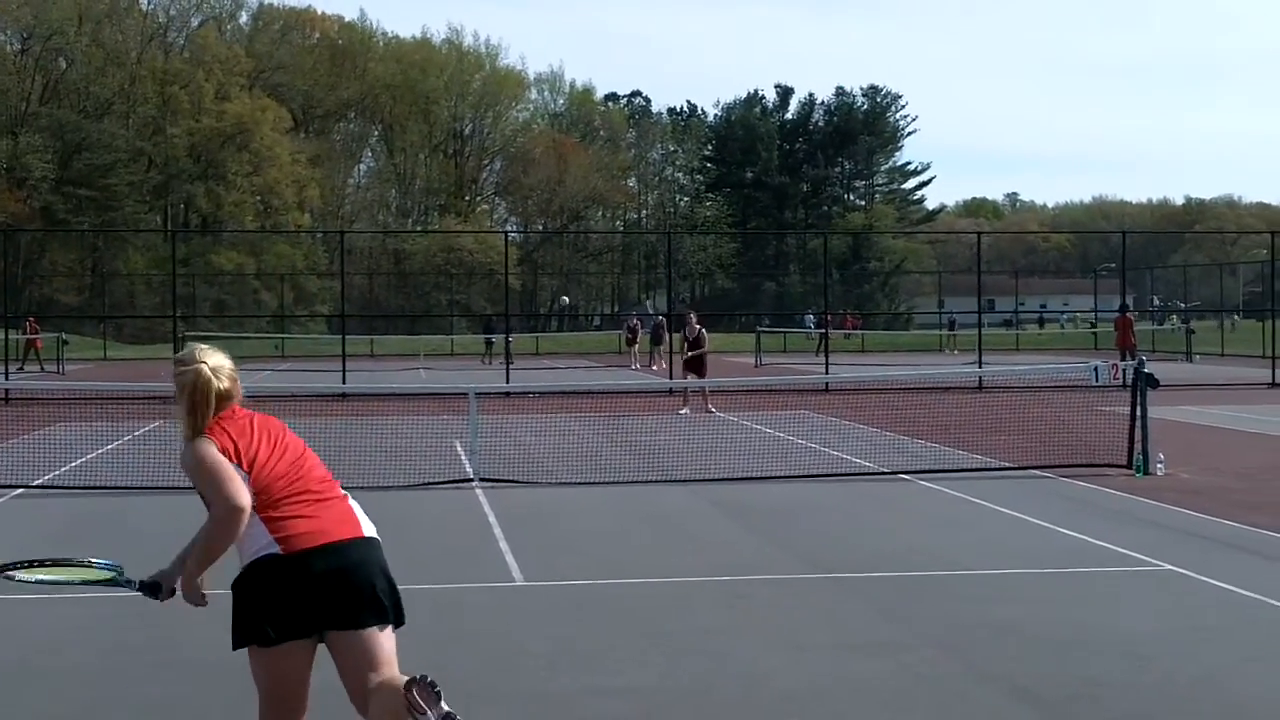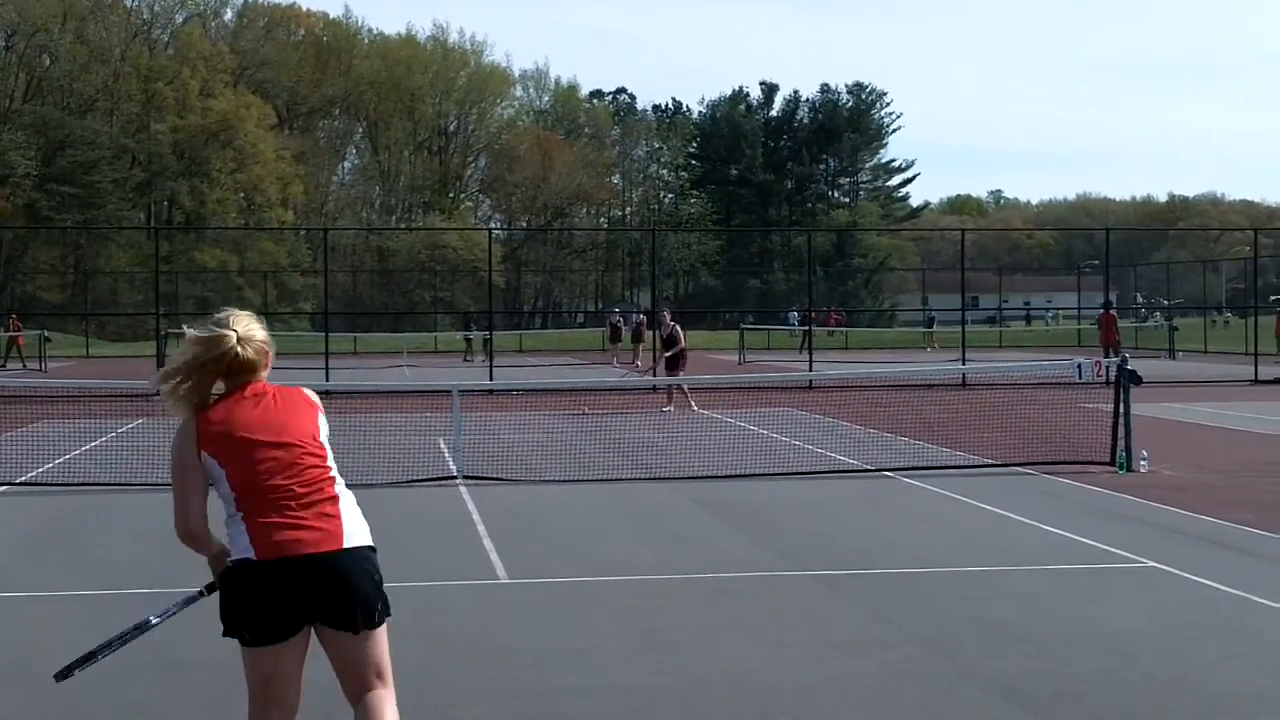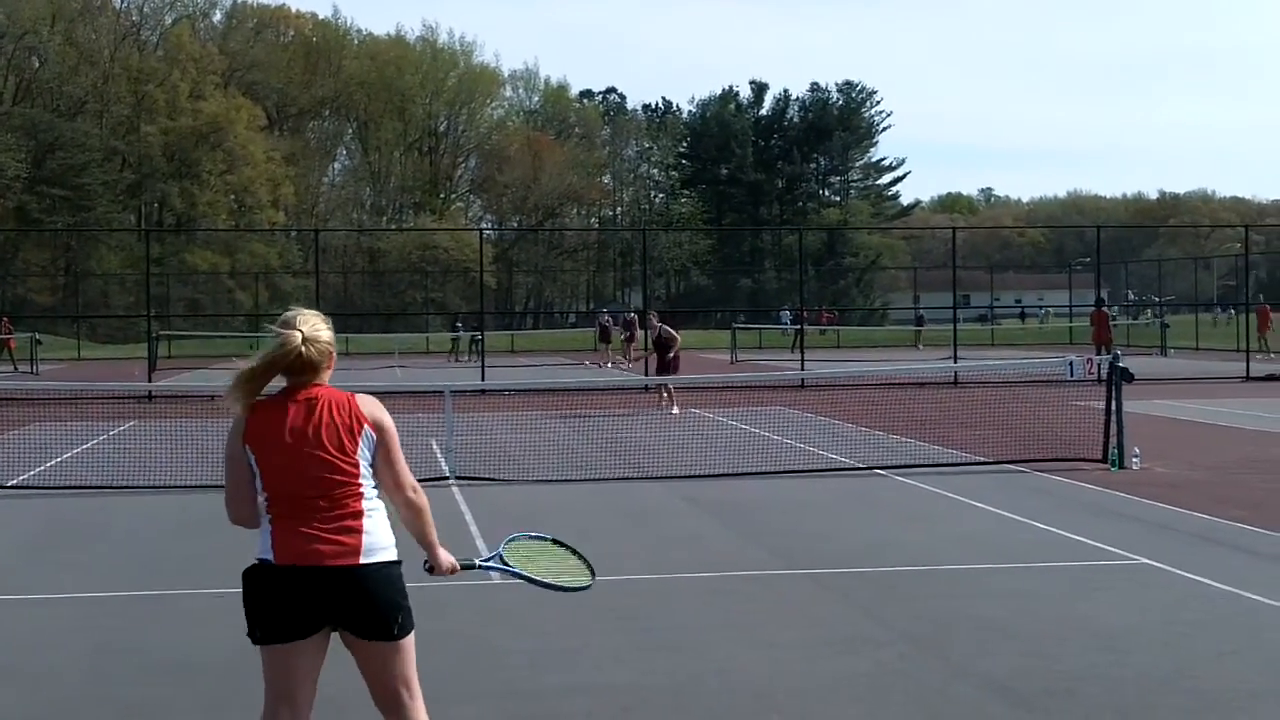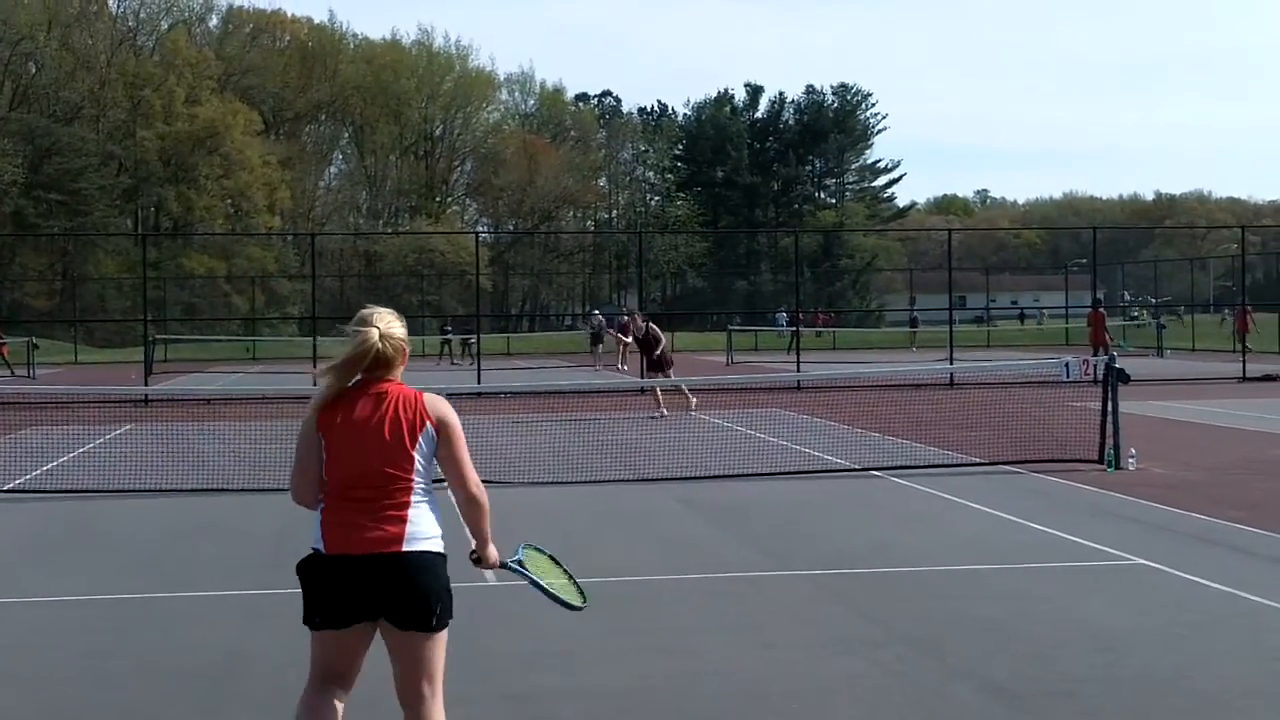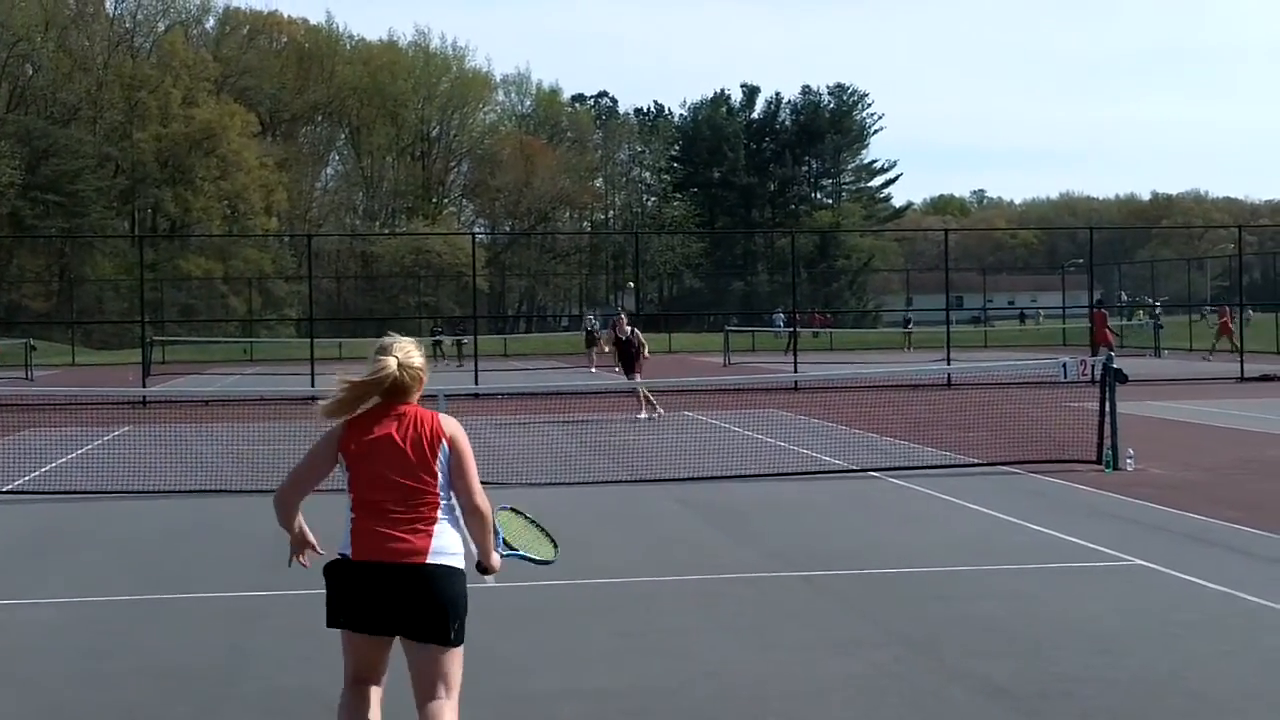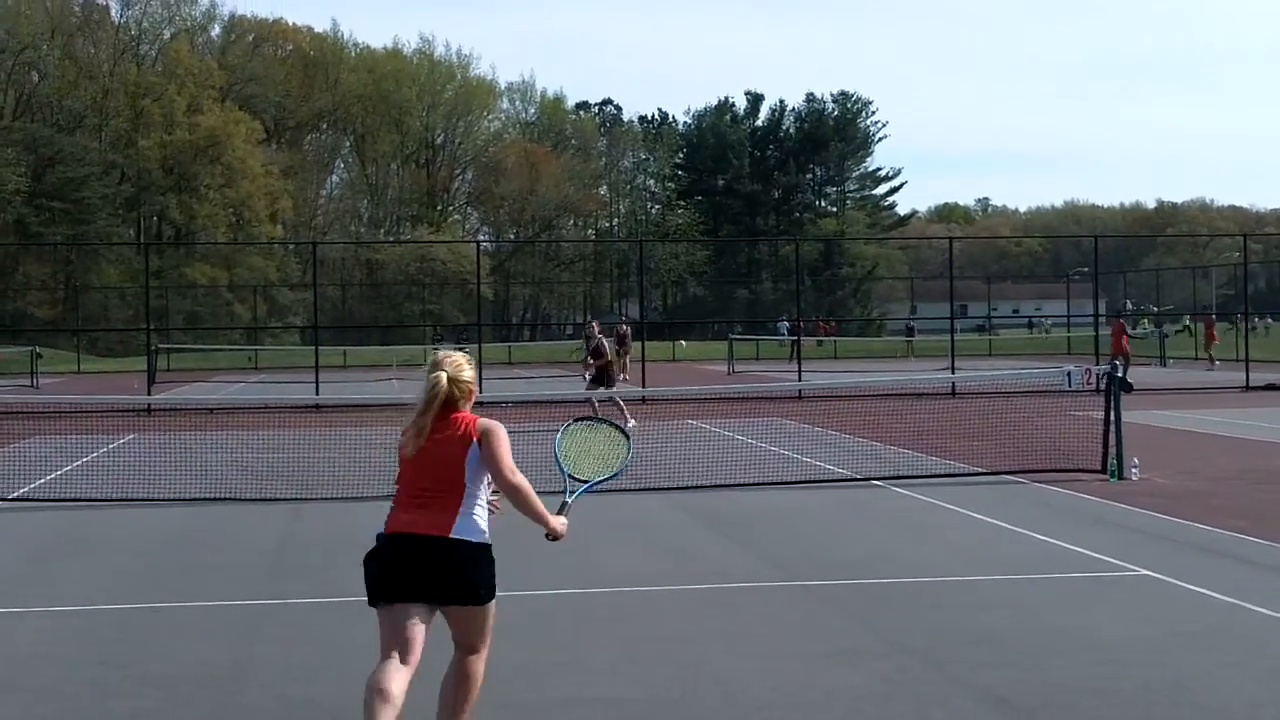
dt=0.3s
person 1, frame 1
left shoulder: (202, 448)
right shoulder: (269, 425)
left elbow: (234, 507)
left wrist: (191, 572)
right wrist: (181, 565)
left hip: (282, 572)
right hip: (356, 552)
right knee: (382, 690)
person 1, frame 2
left shoulder: (196, 430)
right shoulder: (307, 400)
left elbow: (191, 528)
left wrist: (217, 554)
left hip: (266, 571)
right hip: (345, 555)
person 1, frame 3
left shoulder: (249, 422)
right shoulder: (366, 410)
left elbow: (240, 513)
right elbow: (407, 494)
right wrist: (436, 550)
left hip: (284, 575)
right hip: (366, 568)
person 1, frame 4
left shoulder: (324, 411)
right shoulder: (432, 408)
left elbow: (303, 493)
right elbow: (469, 491)
right wrist: (485, 544)
left hip: (337, 561)
right hip: (412, 559)
left knee: (327, 684)
person 1, frame 5
left shoulder: (344, 432)
right shoulder: (444, 428)
left elbow: (287, 497)
right elbow: (477, 506)
left wrist: (297, 534)
right wrist: (488, 552)
left hip: (362, 571)
right hip: (433, 572)
left knee: (362, 683)
person 1, frame 6
left shoulder: (412, 436)
right shoulder: (486, 430)
right elbow: (509, 481)
right wrist: (550, 522)
left hip: (397, 545)
right hip: (461, 551)
left knee: (396, 662)
right knee: (471, 649)
